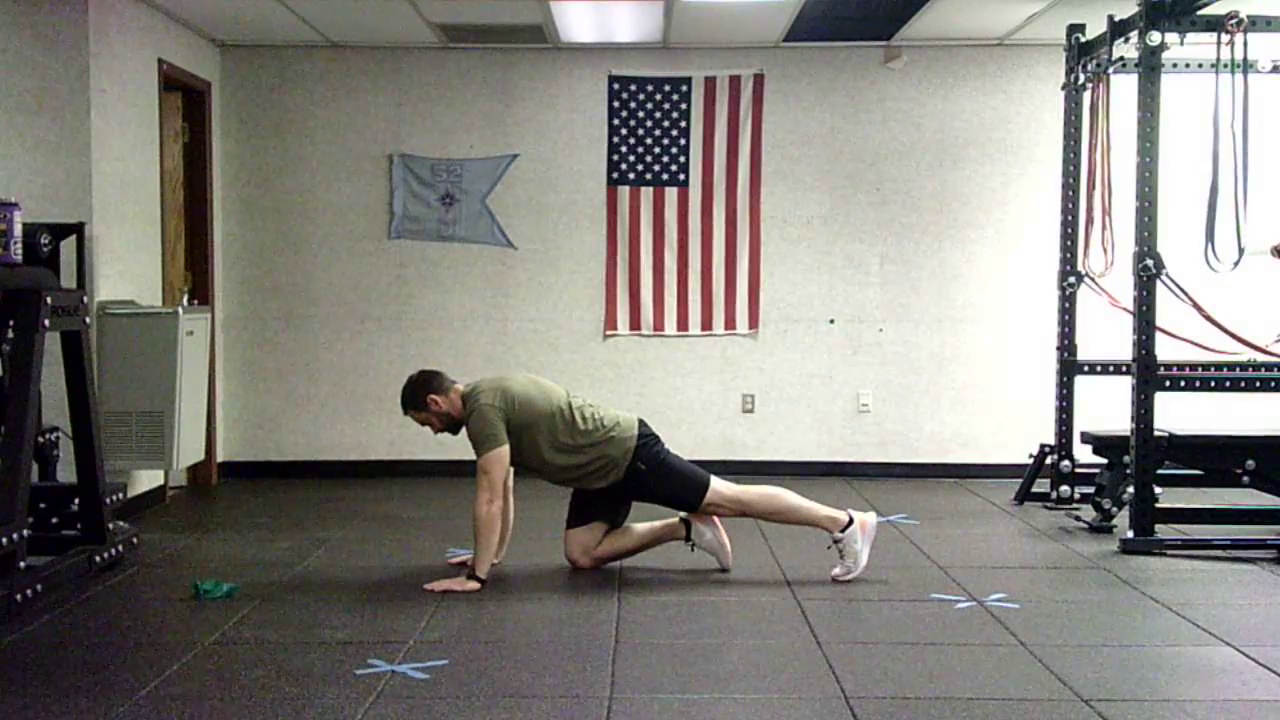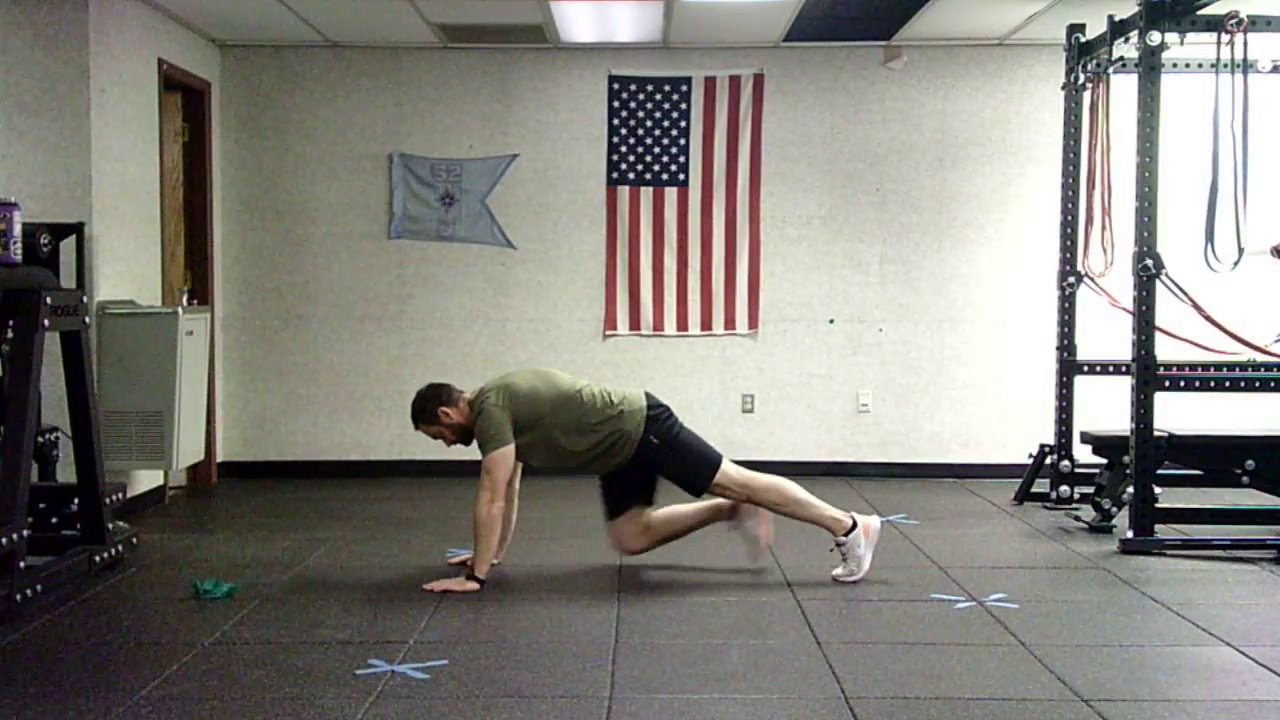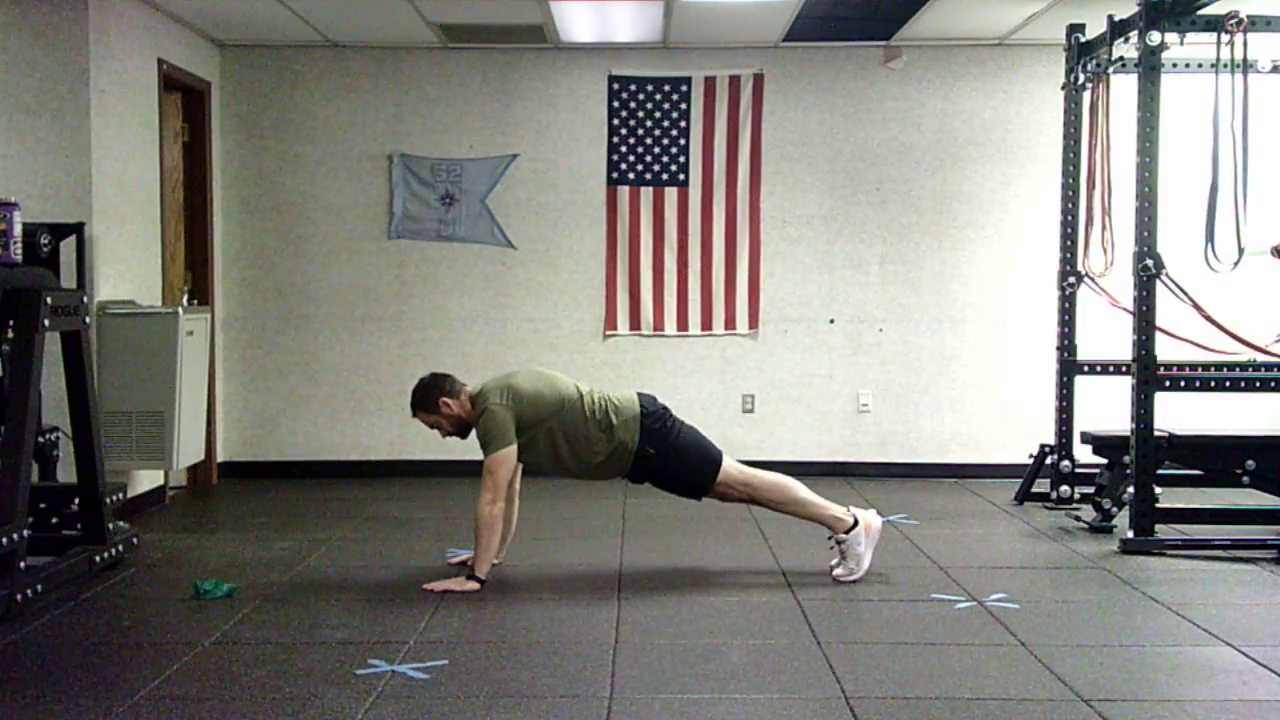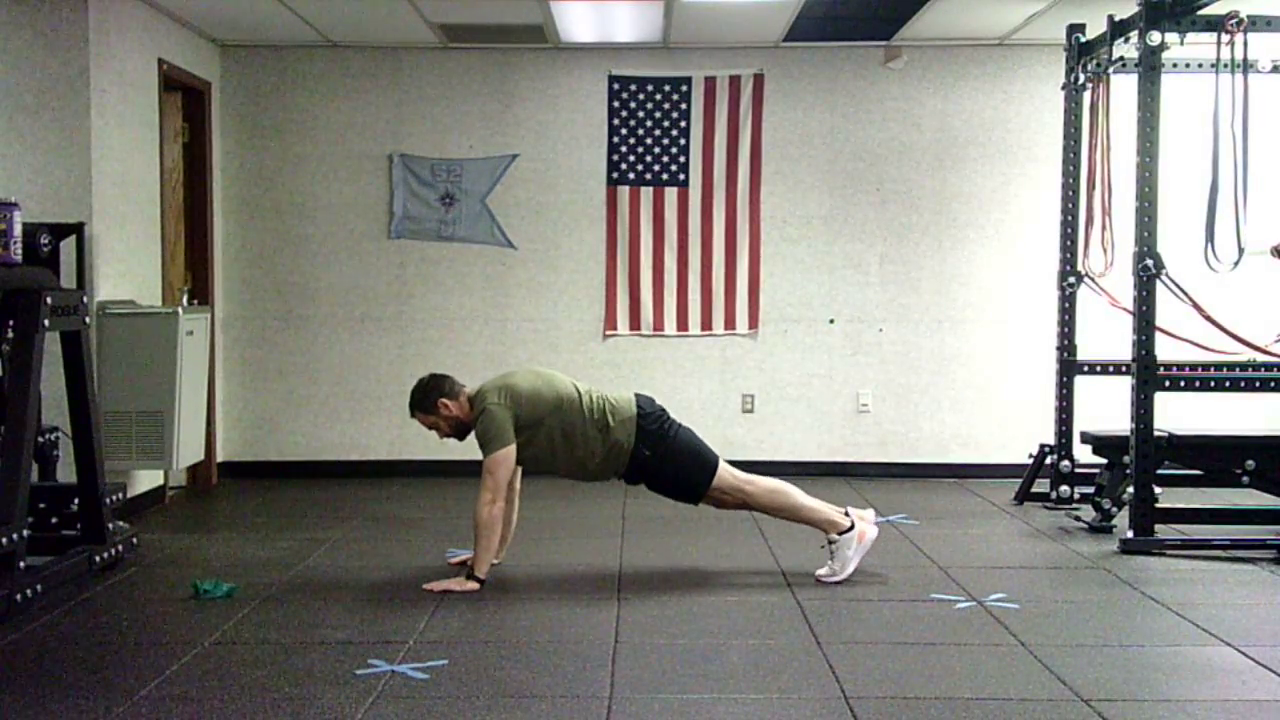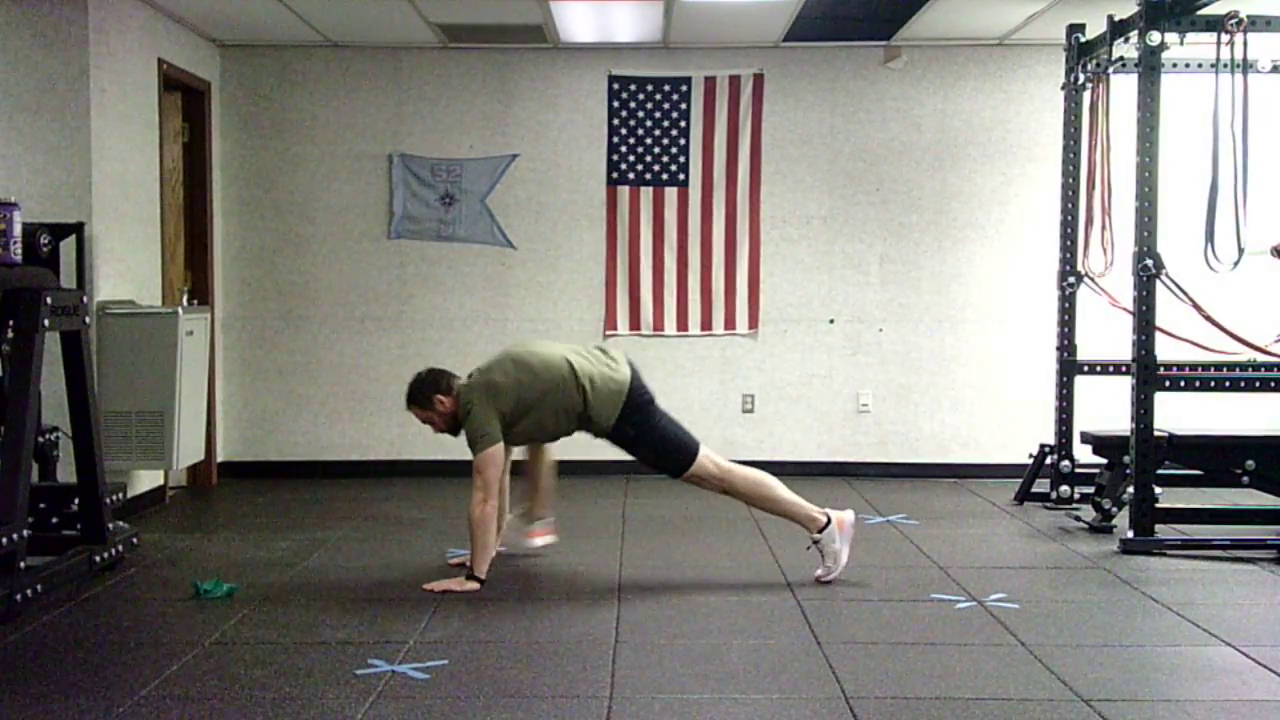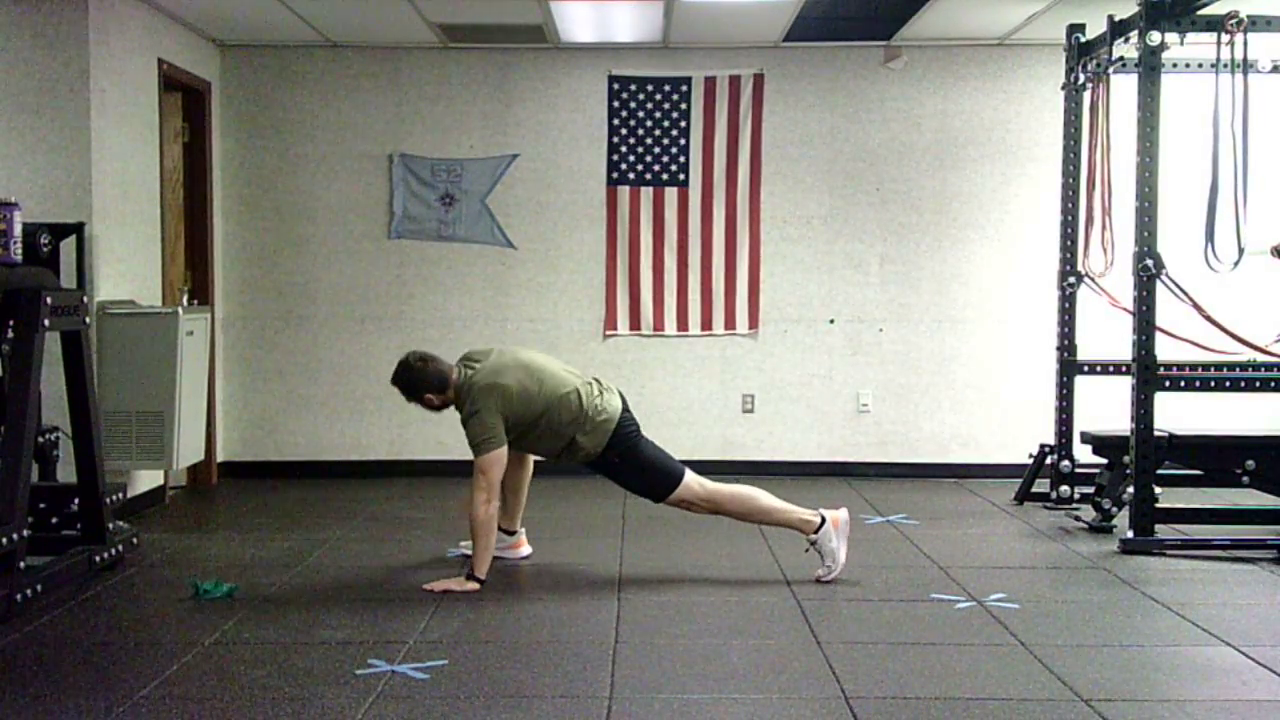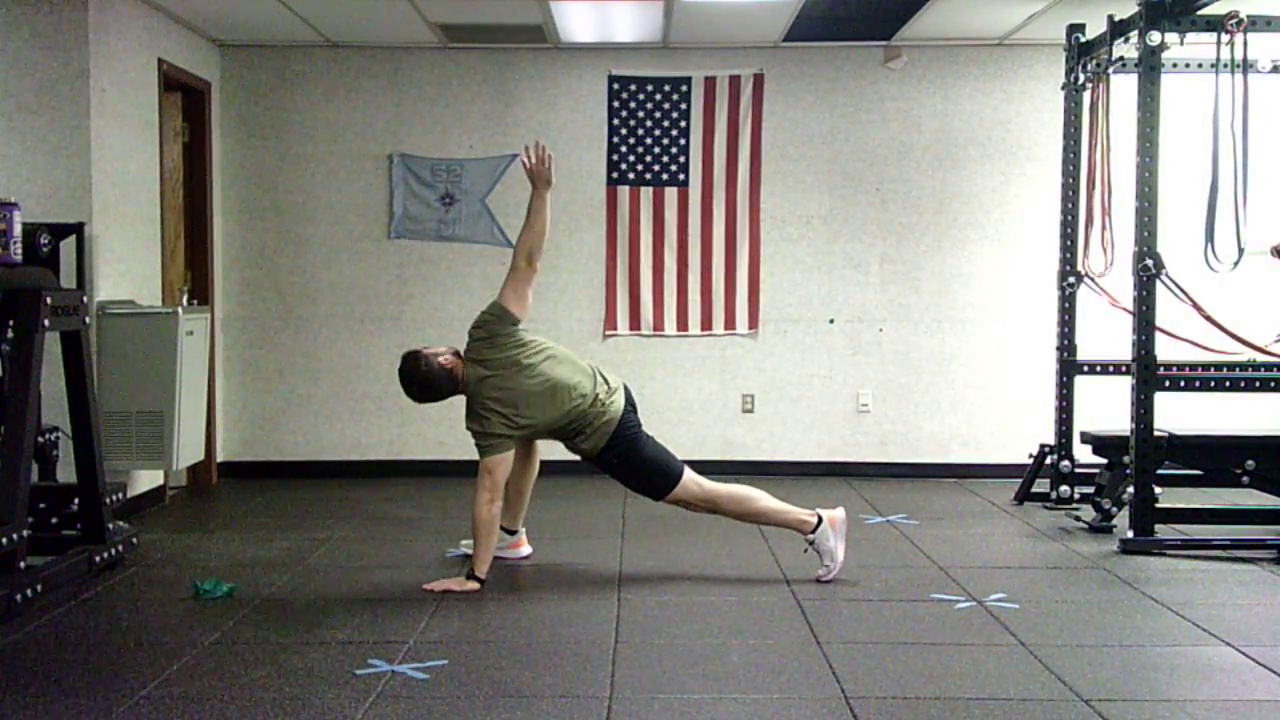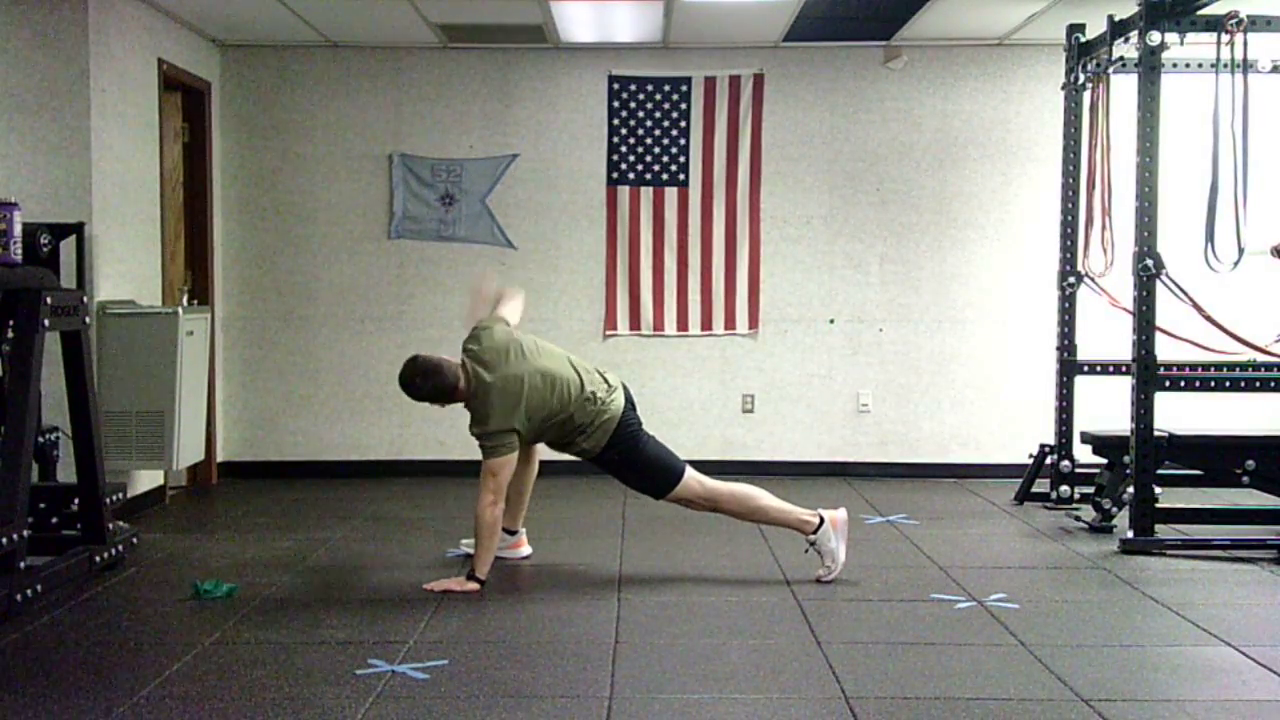
dt=0.5s
person 1, frame 1
left shoulder: (482, 410)
right shoulder: (490, 397)
left elbow: (490, 498)
right elbow: (504, 491)
left wrist: (476, 576)
right wrist: (492, 553)
left hip: (627, 454)
right hip: (608, 463)
left knee: (729, 498)
right knee: (582, 556)
left ankle: (846, 524)
right ankle: (687, 529)
person 1, frame 2
left shoulder: (489, 412)
right shoulder: (500, 405)
left elbow: (491, 500)
right elbow: (508, 491)
left wrist: (475, 575)
right wrist: (493, 554)
left hip: (640, 429)
right hip: (626, 440)
left knee: (734, 482)
right knee: (629, 539)
left ankle: (850, 527)
right ankle: (735, 510)
person 1, frame 3
left shoulder: (492, 411)
right shoulder: (500, 401)
left elbow: (492, 499)
right elbow: (510, 492)
left wrist: (476, 575)
right wrist: (494, 553)
left hip: (639, 434)
right hip: (634, 434)
left knee: (739, 483)
right knee: (734, 488)
left ankle: (850, 526)
right ankle: (848, 517)
person 1, frame 4
left shoulder: (490, 411)
right shoulder: (498, 402)
left elbow: (492, 499)
right elbow: (509, 490)
left wrist: (475, 575)
right wrist: (493, 554)
left hip: (637, 436)
right hip: (632, 435)
left knee: (736, 487)
right knee: (726, 493)
left ankle: (845, 530)
right ankle: (846, 516)
person 1, frame 5
left shoulder: (477, 408)
right shoulder: (485, 391)
left elbow: (485, 496)
right elbow: (498, 480)
left wrist: (475, 575)
right wrist: (488, 546)
left hip: (615, 402)
left knee: (711, 472)
left ankle: (825, 524)
right ankle: (537, 521)
person 1, frame 6
left shoulder: (480, 408)
right shoulder: (471, 361)
left elbow: (487, 494)
left wrist: (475, 575)
left hip: (604, 437)
right hip: (601, 403)
left knee: (701, 495)
left ankle: (819, 524)
right ankle: (511, 537)
person 1, frame 7
left shoulder: (488, 414)
right shoulder: (489, 338)
left elbow: (490, 495)
right elbow: (527, 262)
left wrist: (475, 576)
right wrist: (541, 191)
left hip: (607, 434)
right hip: (606, 392)
left knee: (701, 496)
left ankle: (816, 525)
right ankle: (511, 538)
person 1, frame 8
left shoulder: (493, 408)
right shoulder: (482, 341)
left elbow: (494, 493)
right elbow: (513, 301)
left wrist: (476, 574)
right wrist: (491, 296)
left hip: (606, 433)
right hip: (605, 392)
left knee: (703, 494)
left ankle: (818, 525)
right ankle: (512, 535)
